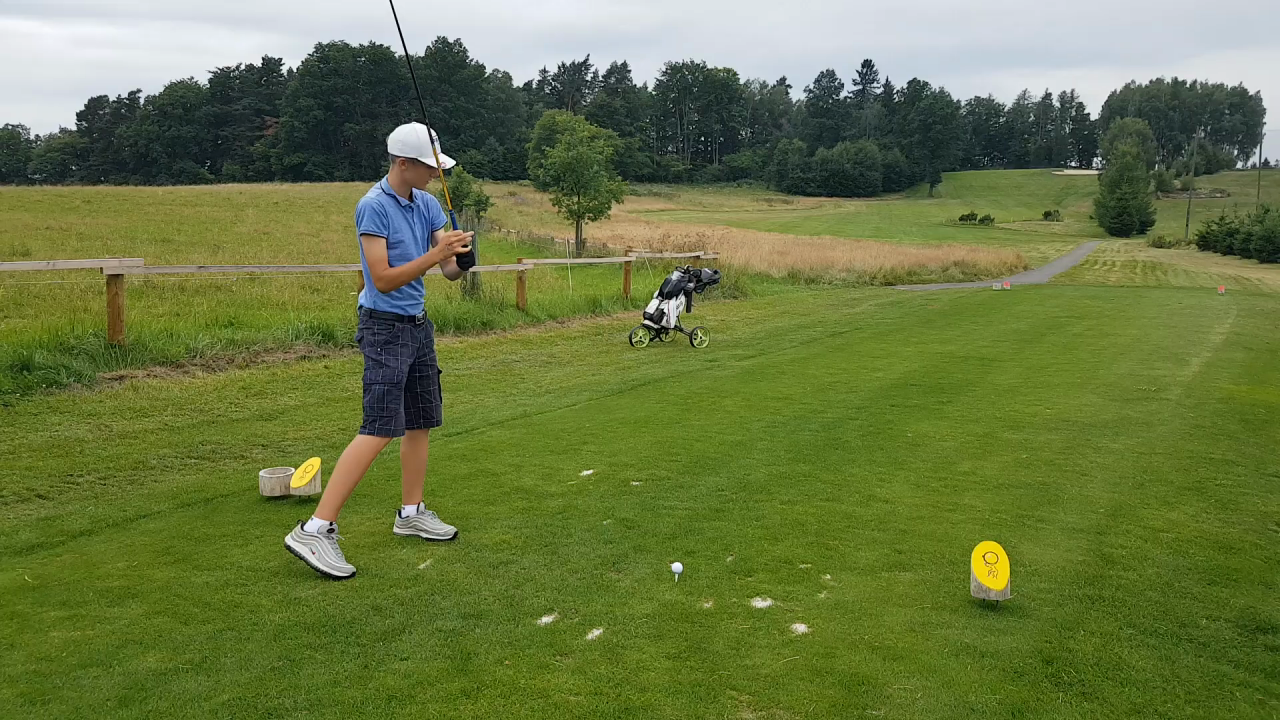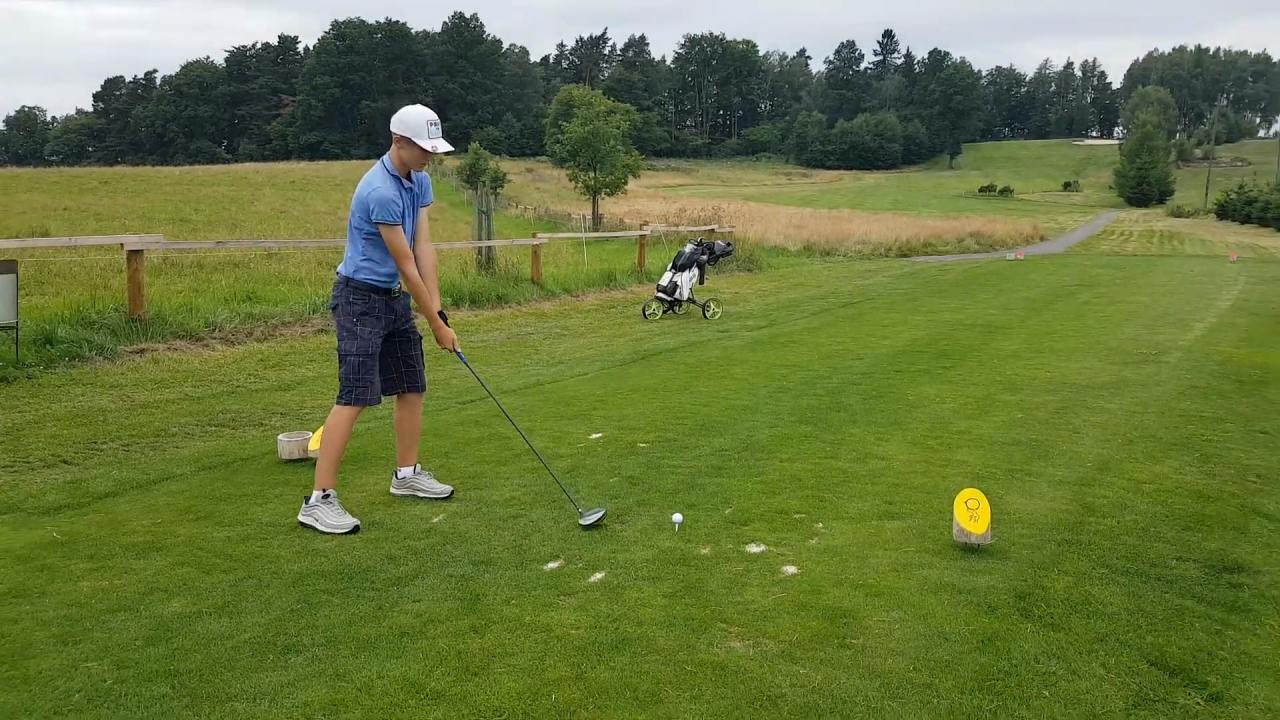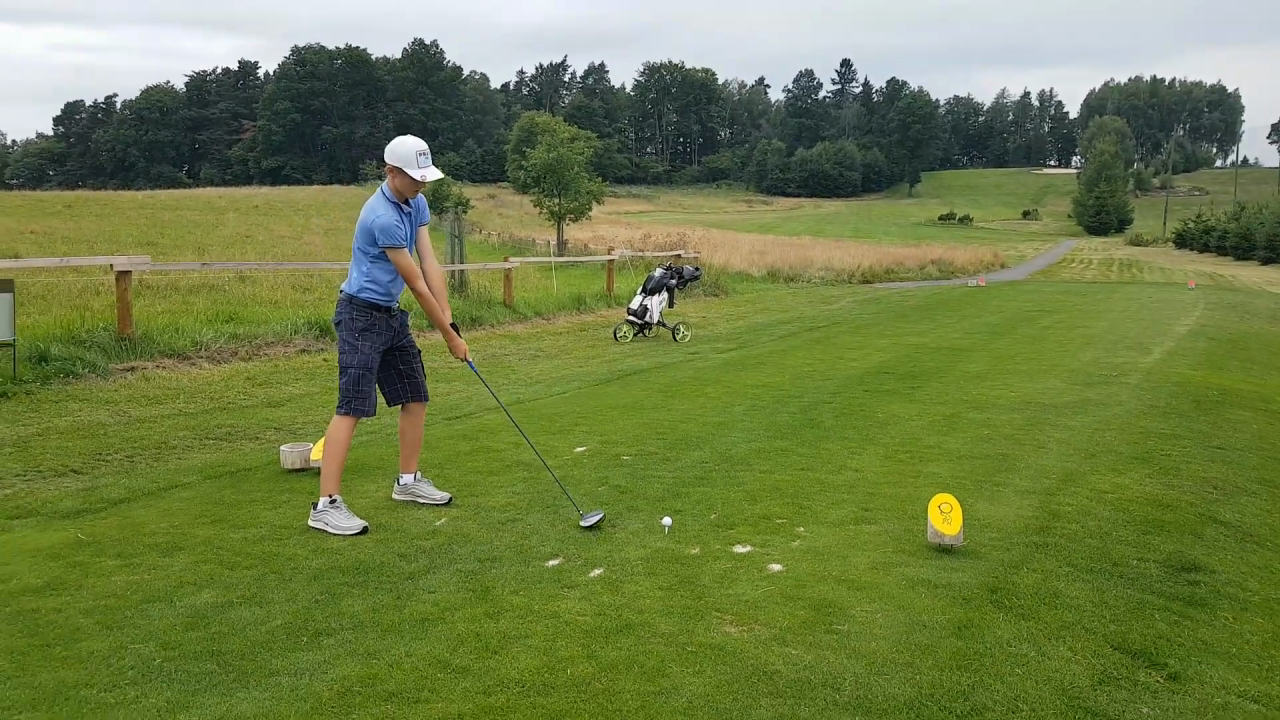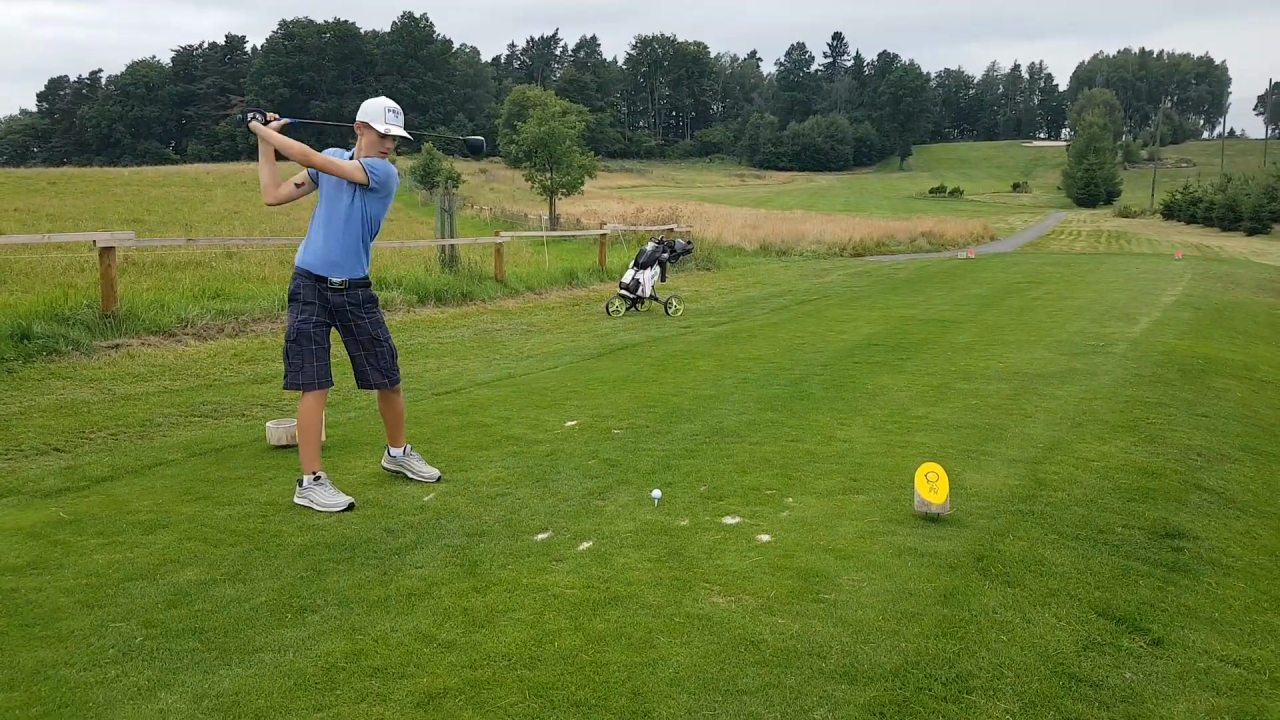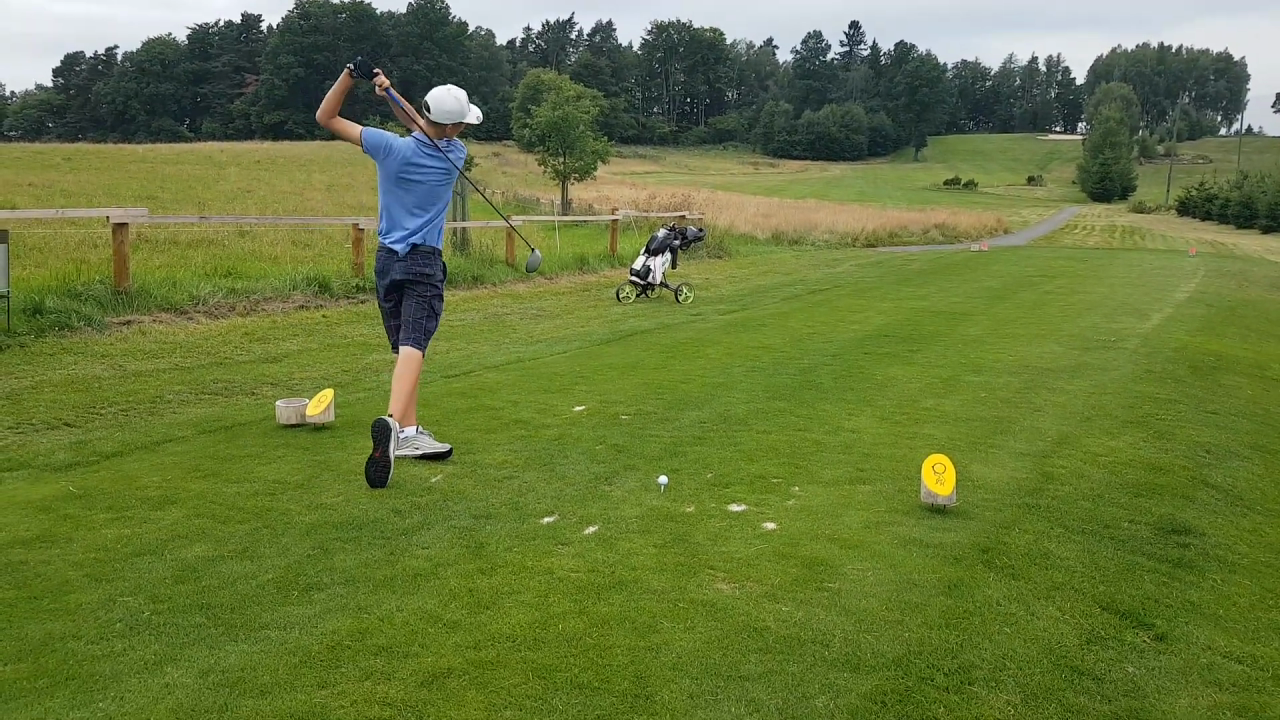
dt=1s
person 1, frame 1
left shoulder: (429, 204)
right shoulder: (373, 207)
left elbow: (448, 265)
right elbow: (382, 278)
left wrist: (456, 253)
right wrist: (433, 256)
left hip: (417, 325)
right hip: (383, 327)
left knee: (421, 422)
right knee: (378, 430)
left ankle: (411, 513)
right ankle: (316, 530)
person 1, frame 2
left shoulder: (420, 181)
right shoulder: (380, 191)
left elbow: (424, 247)
right elbow: (406, 265)
left wrist: (438, 309)
right wrist: (437, 325)
left hip: (392, 297)
right hip: (360, 298)
left knee: (412, 387)
right knee: (355, 396)
left ankle: (407, 474)
right ankle: (319, 499)
person 1, frame 3
left shoulder: (417, 205)
right shoulder: (383, 217)
left elbow: (430, 265)
right elbow: (416, 283)
left wrist: (450, 321)
right wrist: (449, 336)
left hip: (391, 315)
right hip: (361, 315)
left knee: (414, 398)
right knee: (352, 407)
left ankle: (408, 481)
right ankle: (326, 504)
person 1, frame 4
left shoulder: (384, 174)
right shoulder: (332, 160)
left elbow: (309, 158)
right elbow: (272, 195)
left wrist: (267, 130)
right wrist: (265, 139)
left hip: (354, 291)
right hip: (309, 286)
left knee: (388, 380)
right knee: (314, 385)
left ankle: (398, 452)
right ankle: (311, 480)
person 1, frame 5
left shoulder: (389, 147)
right shoulder: (456, 154)
left elbow: (325, 118)
right elbow: (419, 128)
left wrist: (349, 75)
right wrist: (392, 95)
left hip: (387, 260)
right hip: (425, 264)
left knee: (404, 346)
right knee: (412, 346)
left ankle: (408, 432)
right ankle: (392, 422)
